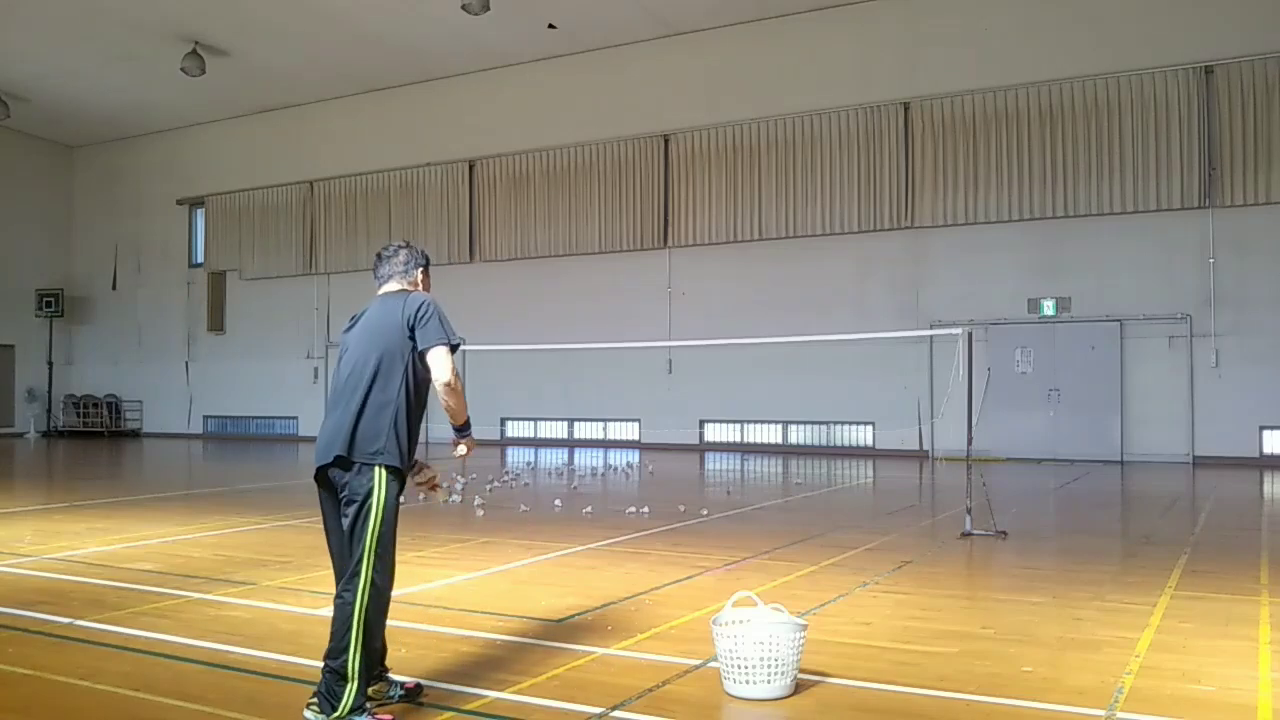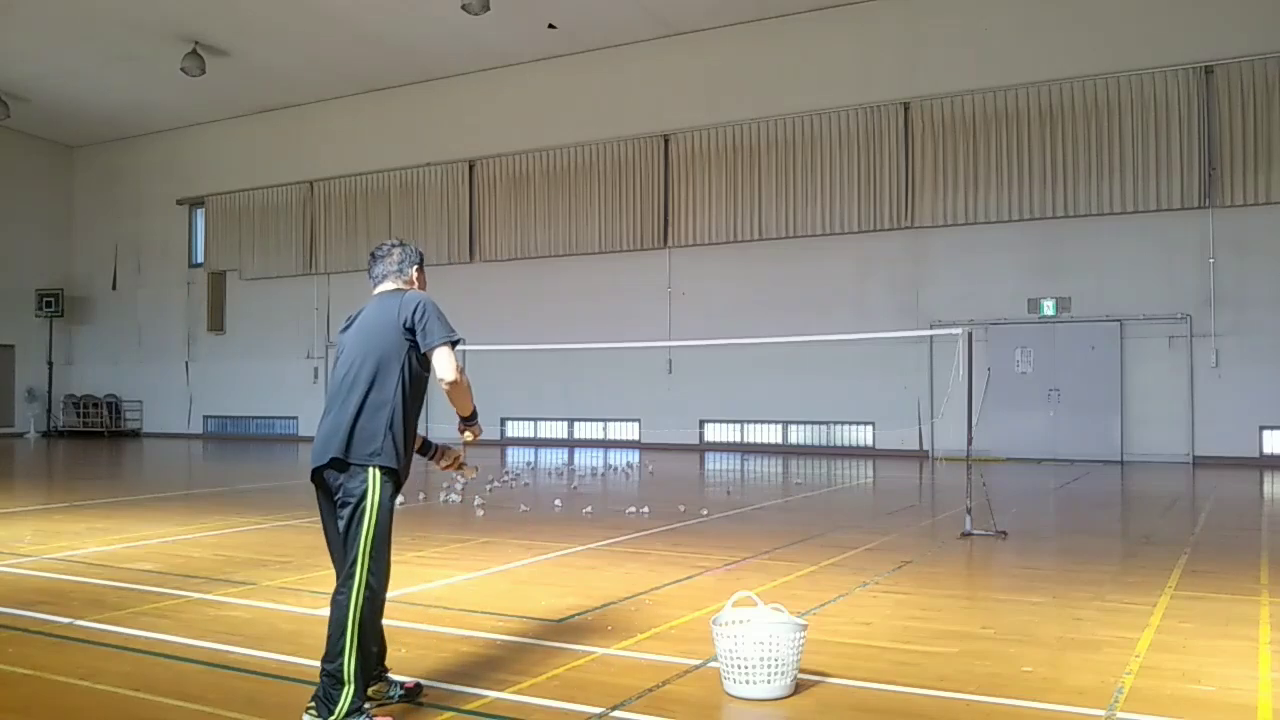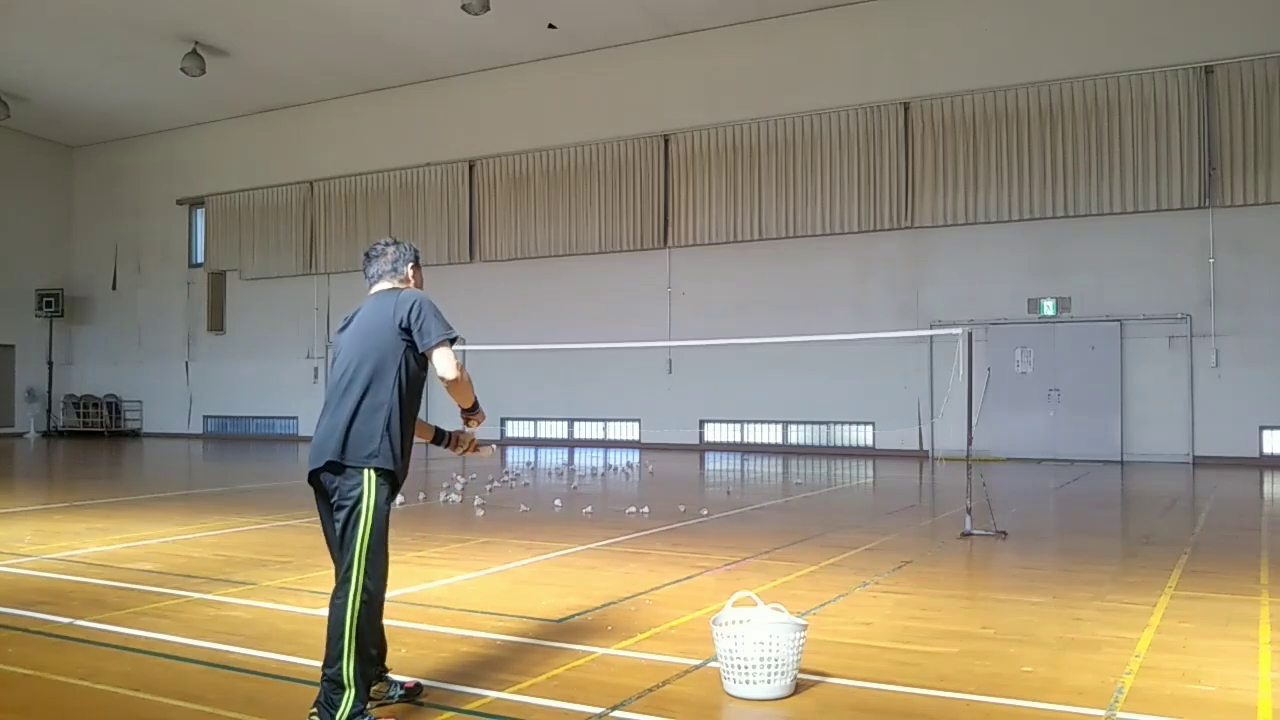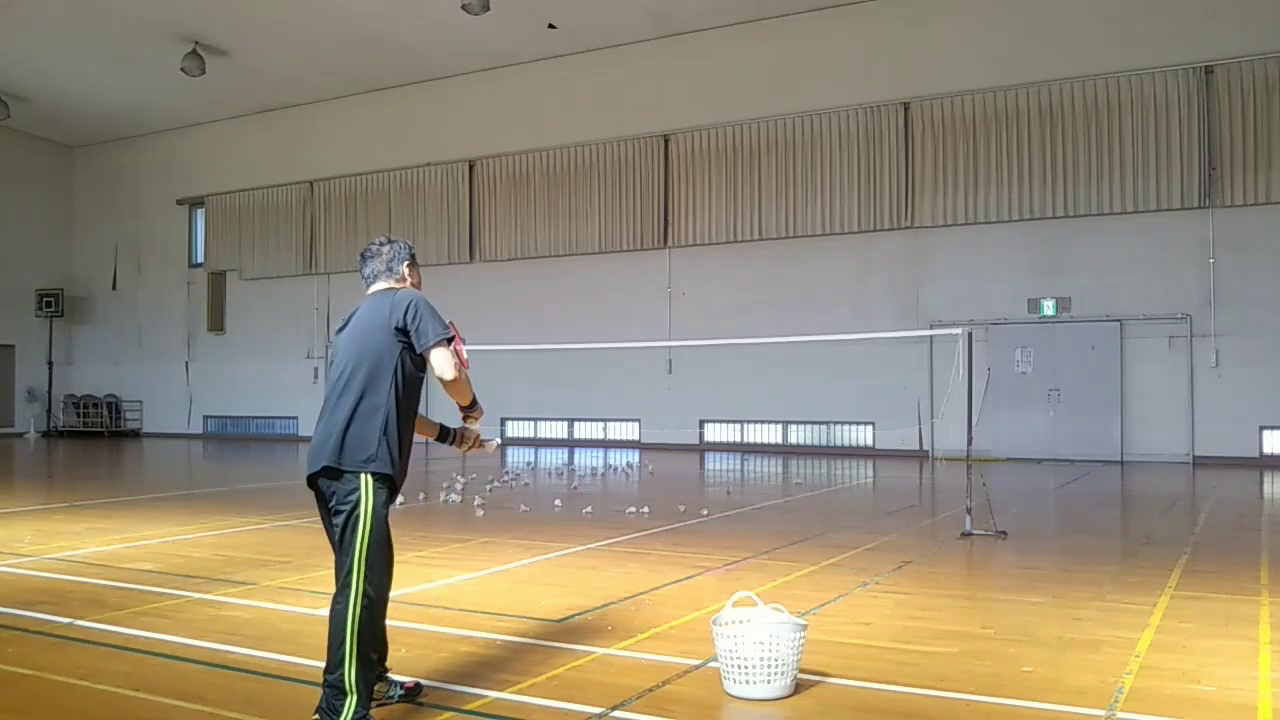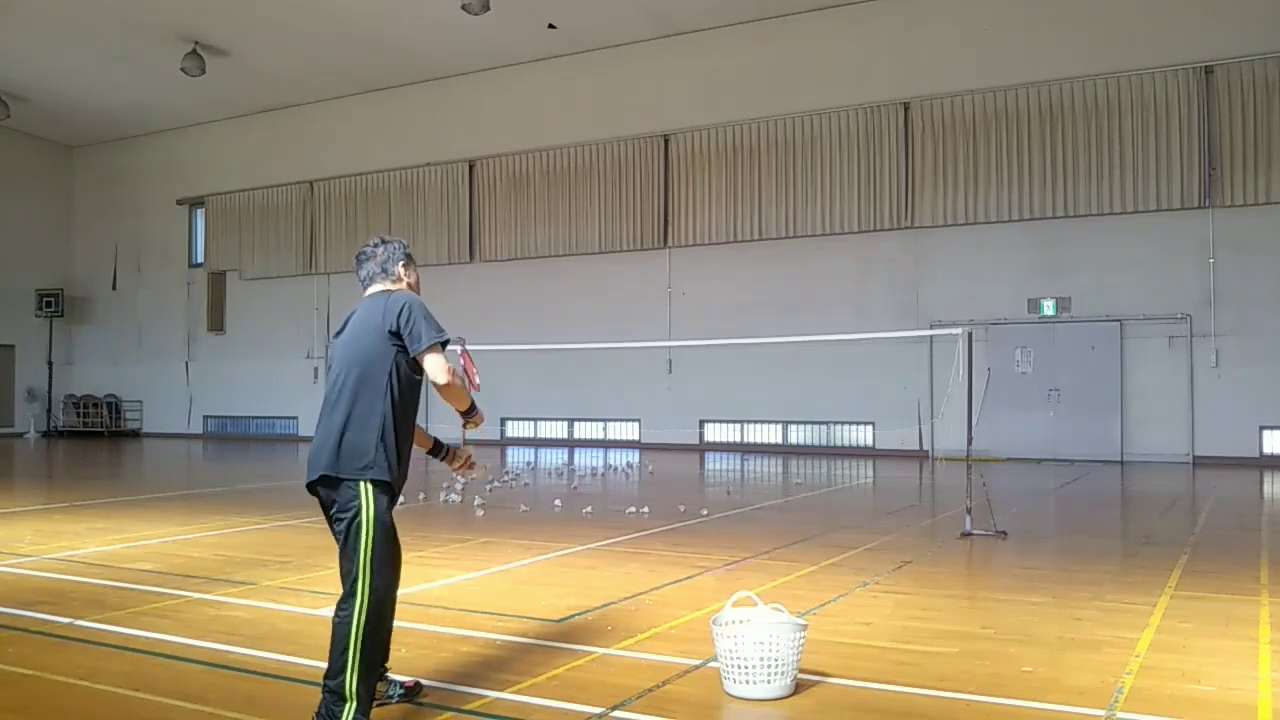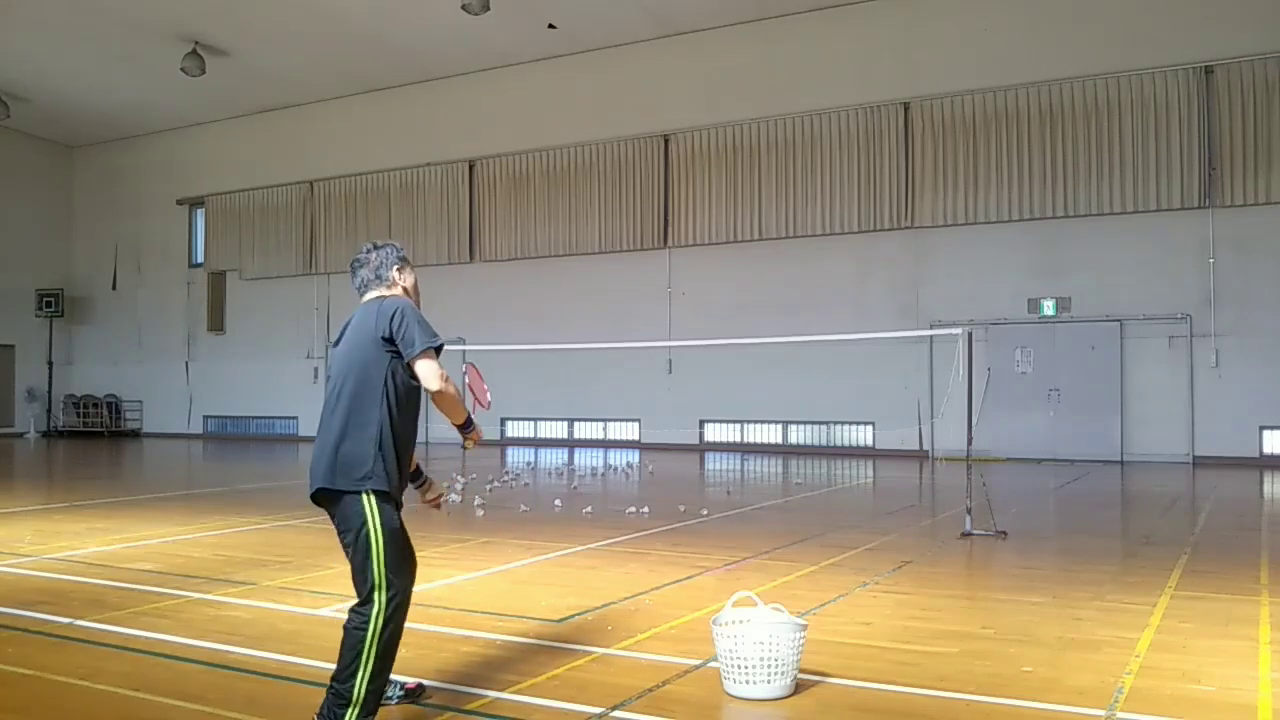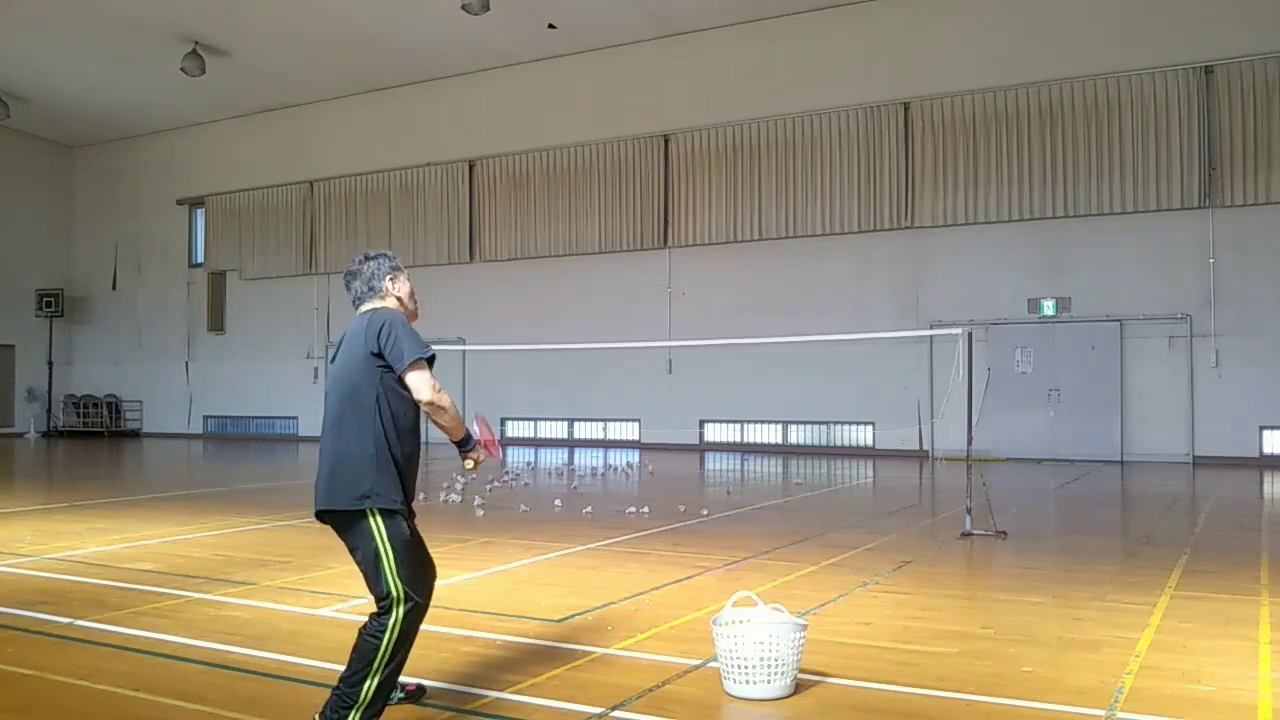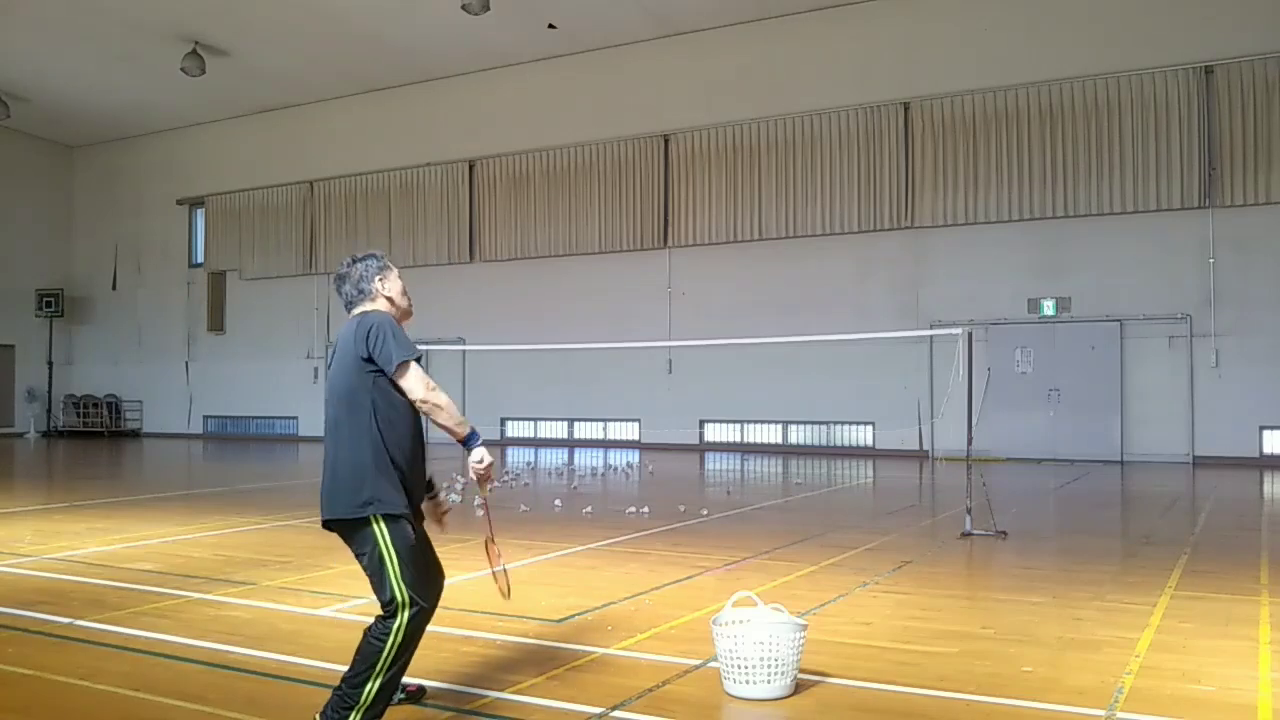
dt=0.1s
person 1, frame 1
left shoulder: (361, 321)
right shoulder: (420, 306)
right elbow: (444, 376)
left wrist: (407, 461)
right wrist: (463, 429)
left hip: (332, 455)
right hip: (370, 458)
left knee: (356, 575)
right knee: (365, 578)
left ankle: (370, 678)
person 1, frame 2
left shoulder: (357, 321)
right shoulder: (416, 304)
right elbow: (449, 374)
left wrist: (429, 448)
right wrist: (469, 422)
left hip: (333, 459)
right hip: (363, 462)
left knee: (361, 576)
right knee: (361, 579)
left ankle: (370, 679)
person 1, frame 3
left shoulder: (354, 322)
right shoulder: (413, 303)
right elbow: (450, 372)
left wrist: (444, 437)
right wrist: (472, 411)
left hip: (330, 460)
right hip: (362, 464)
left knee: (361, 578)
right knee: (359, 582)
left ankle: (371, 679)
person 1, frame 4
left shoulder: (355, 321)
right shoulder: (409, 302)
right elbow: (448, 371)
left wrist: (449, 433)
right wrist: (471, 406)
left hip: (336, 463)
right hip: (359, 465)
left knee: (373, 575)
right knee: (362, 583)
left ankle: (372, 679)
person 1, frame 5
left shoulder: (353, 324)
right shoulder: (404, 305)
right elbow: (442, 375)
left wrist: (441, 449)
right wrist: (470, 411)
left hip: (336, 467)
right hip: (359, 471)
left knee: (380, 575)
right knee: (366, 589)
left ankle: (373, 679)
person 1, frame 6
left shoulder: (359, 326)
right shoulder: (396, 310)
right elbow: (434, 383)
left wrist: (415, 475)
right wrist: (467, 423)
left hip: (349, 475)
right hip: (358, 478)
left knee: (396, 577)
right knee: (385, 592)
left ankle: (375, 681)
person 1, frame 7
left shoulder: (358, 335)
right shoulder: (387, 323)
right elbow: (428, 395)
left wrist: (404, 499)
right wrist: (466, 442)
left hip: (359, 489)
right hip: (363, 494)
left knee: (416, 580)
right knee: (402, 601)
person 1, frame 8
left shoulder: (367, 340)
right shoulder: (371, 326)
right elbow: (423, 395)
left wrist: (427, 489)
right wrist: (474, 442)
left hip: (386, 496)
right hip: (369, 500)
left knee: (424, 585)
right knee: (405, 605)
